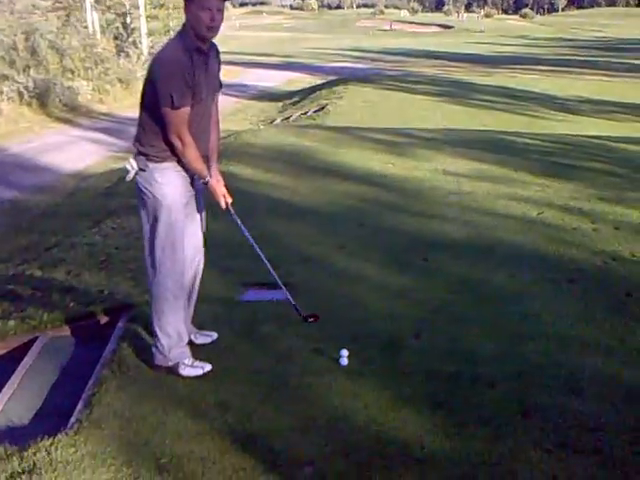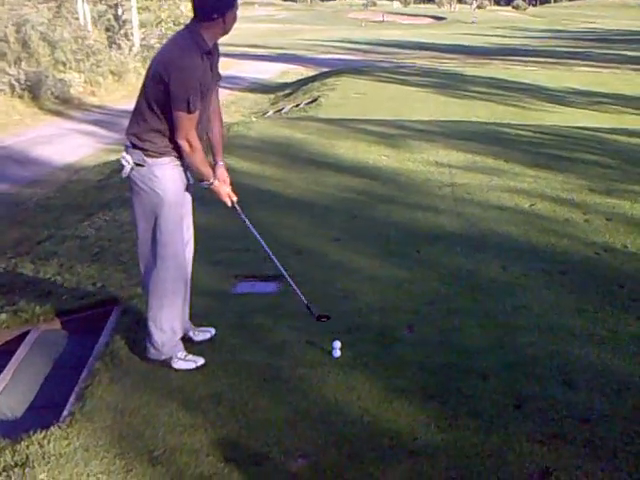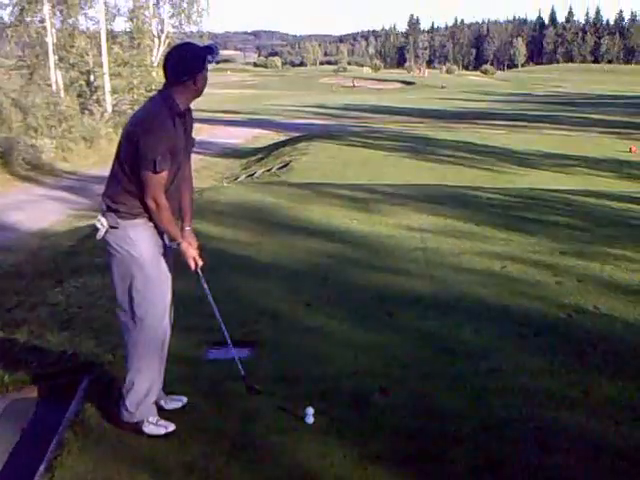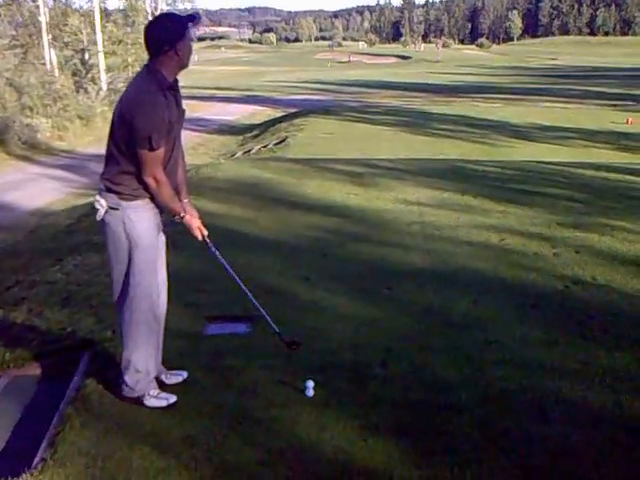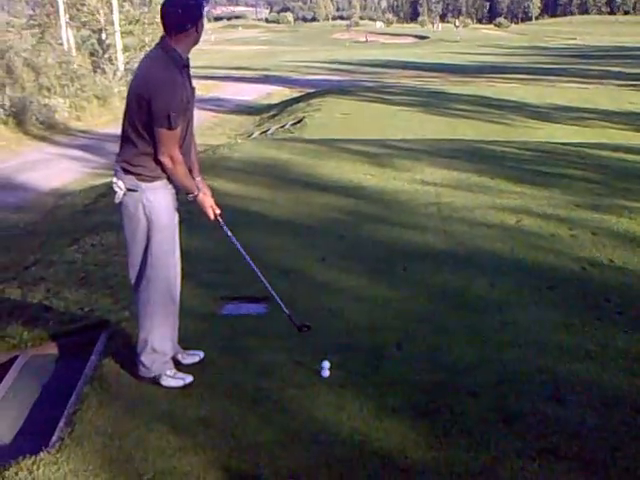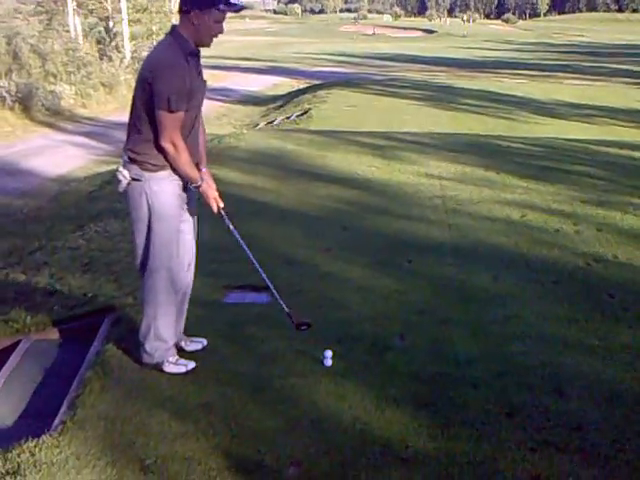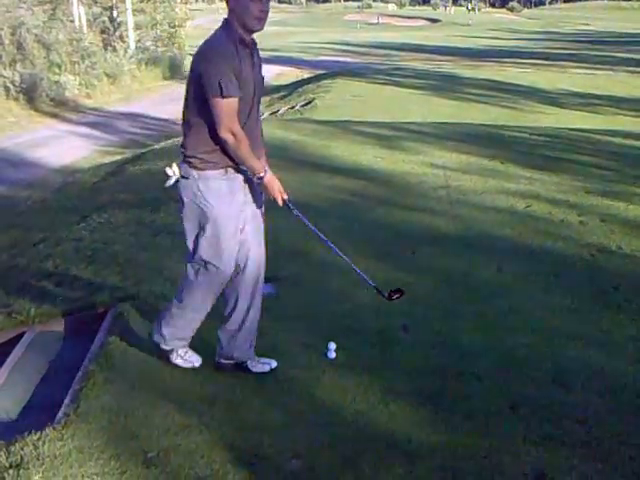
dt=0.7s
person 1, frame 1
left shoulder: (211, 54)
right shoulder: (171, 61)
right elbow: (178, 136)
left wrist: (214, 168)
right wrist: (208, 180)
left hip: (188, 168)
right hip: (162, 170)
left knee: (192, 256)
right knee: (171, 262)
left ankle: (181, 326)
right ankle: (169, 350)
person 1, frame 2
left shoulder: (207, 47)
right shoulder: (185, 61)
left elbow: (212, 107)
right elbow: (185, 138)
left wrist: (219, 163)
right wrist: (212, 181)
left hip: (173, 159)
right hip: (155, 163)
left knee: (180, 248)
right knee: (167, 255)
left ankle: (178, 323)
right ankle: (163, 344)
person 1, frame 3
left shoulder: (182, 114)
right shoulder: (155, 123)
left elbow: (184, 173)
right elbow: (154, 198)
left wrist: (187, 228)
right wrist: (180, 241)
left hip: (151, 224)
right hip: (130, 226)
left knee: (160, 314)
right knee: (148, 319)
left ankle: (152, 392)
right ankle: (137, 408)
person 1, frame 4
left shoulder: (168, 86)
right shoulder: (147, 99)
left elbow: (175, 148)
right elbow: (152, 175)
left wrist: (186, 200)
right wrist: (182, 214)
left hip: (146, 202)
right hip: (130, 206)
left knee: (154, 292)
right knee: (142, 296)
left ankle: (151, 366)
right ankle: (137, 382)
person 1, frame 5
left shoulder: (167, 62)
right shoulder: (167, 79)
left elbow: (183, 132)
right elbow: (167, 154)
left wrist: (198, 178)
right wrist: (196, 193)
left hip: (155, 182)
right hip: (146, 186)
left knee: (166, 272)
right knee: (157, 276)
left ankle: (167, 346)
right ankle: (154, 362)
person 1, frame 6
left shoulder: (186, 54)
right shoulder: (169, 63)
right elbow: (169, 142)
left wrist: (204, 171)
right wrist: (200, 183)
left hip: (173, 174)
right hip: (154, 177)
left knee: (182, 259)
right knee: (163, 266)
left ankle: (172, 332)
right ankle: (158, 348)
person 1, frame 7
left shoulder: (249, 49)
right shoulder: (217, 53)
right elbow: (228, 131)
left wrist: (262, 166)
right wrist: (264, 175)
left hip: (238, 175)
right hip: (209, 176)
left knee: (251, 265)
right knee: (215, 266)
left ankle: (235, 351)
right ankle: (172, 336)
